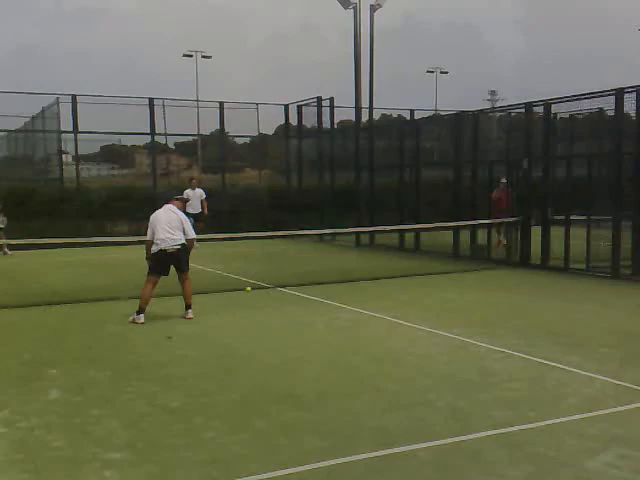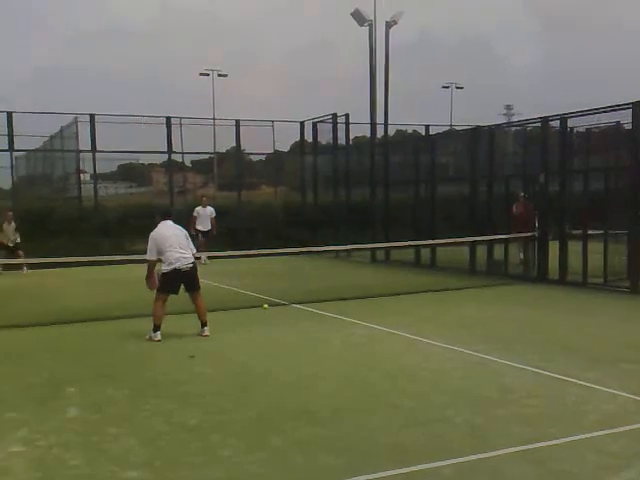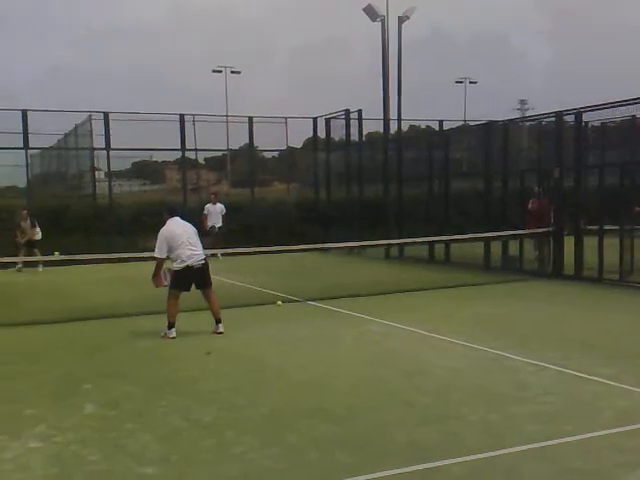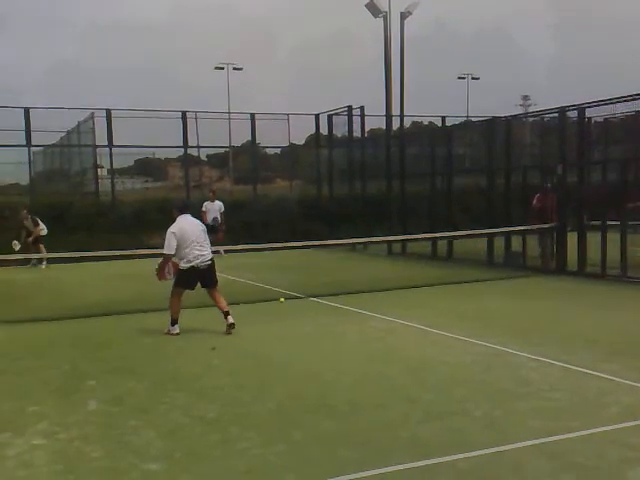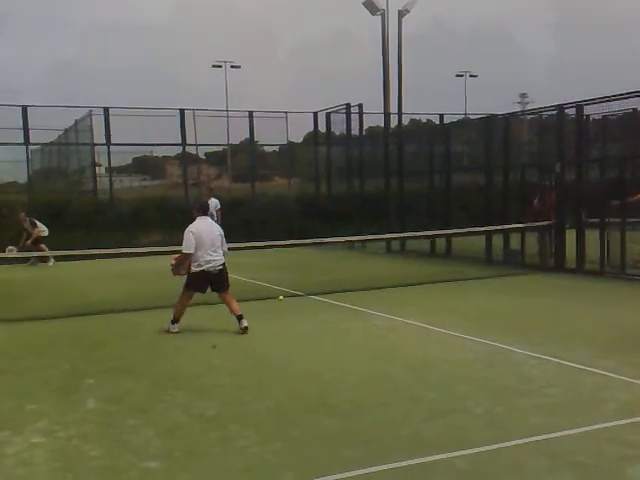
dt=0.2s
person 1, frame 1
left shoulder: (154, 215)
right shoulder: (181, 215)
left elbow: (149, 240)
right elbow: (191, 238)
left wrist: (148, 256)
right wrist: (186, 254)
left hip: (160, 250)
right hip: (179, 248)
left knee: (150, 282)
right knee: (184, 279)
left ankle: (140, 315)
right ankle: (188, 311)
person 1, frame 2
left shoulder: (155, 233)
right shoulder: (181, 230)
left elbow: (152, 259)
right elbow: (193, 252)
left wrist: (149, 275)
left hip: (171, 269)
right hip: (189, 265)
left knee: (160, 299)
right knee: (197, 297)
left ankle: (156, 332)
right ankle: (204, 328)
person 1, frame 3
left shoulder: (164, 231)
right shoulder: (189, 226)
left elbow: (161, 257)
left wrist: (156, 273)
left hip: (183, 266)
right hip: (201, 262)
left knee: (173, 297)
right knee: (209, 294)
left ankle: (171, 330)
right ankle: (219, 325)
person 1, frame 4
left shoulder: (174, 228)
right shoulder: (200, 224)
left elbow: (169, 254)
left wrist: (161, 267)
left hip: (189, 266)
right hip: (207, 262)
left knee: (176, 294)
right knee: (214, 293)
left ankle: (174, 326)
right ankle: (228, 317)
person 1, frame 5
left shoulder: (192, 228)
right shoulder: (217, 227)
left elbow: (187, 253)
right elbow: (224, 251)
left wrist: (178, 265)
left hip: (200, 269)
right hip: (219, 266)
left knee: (185, 296)
right knee: (226, 296)
left ankle: (174, 325)
right ankle: (242, 321)
